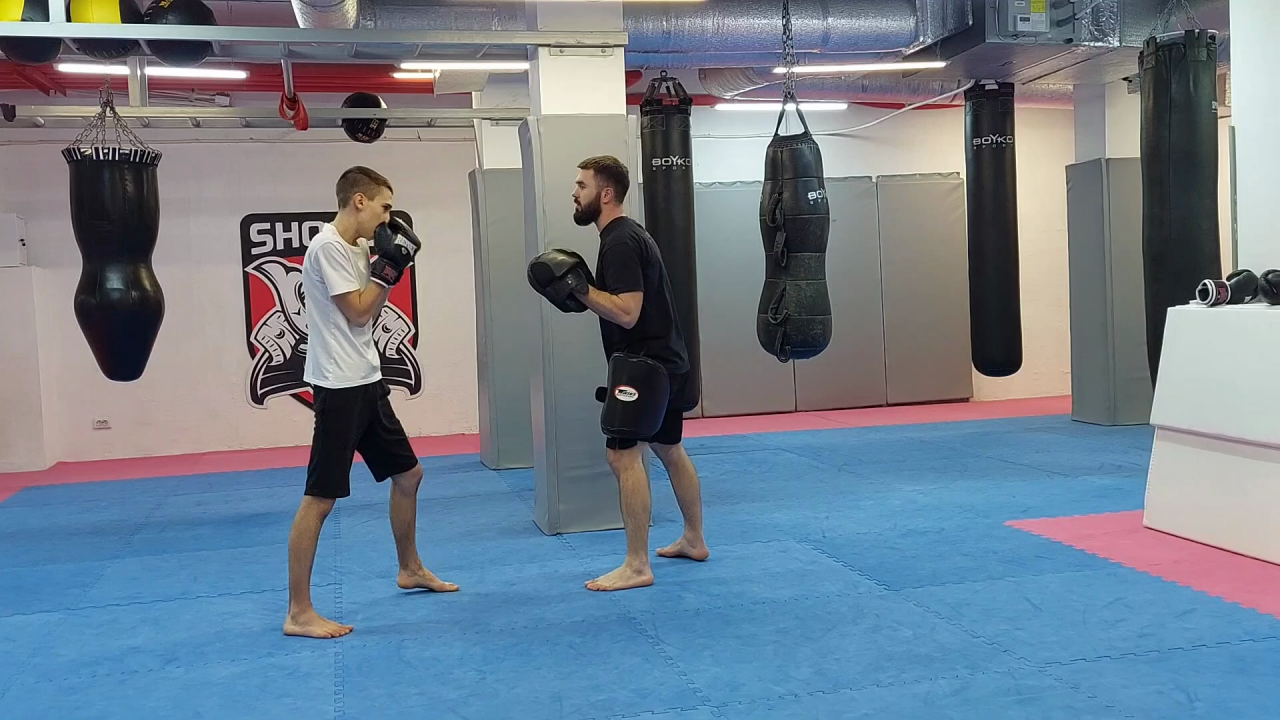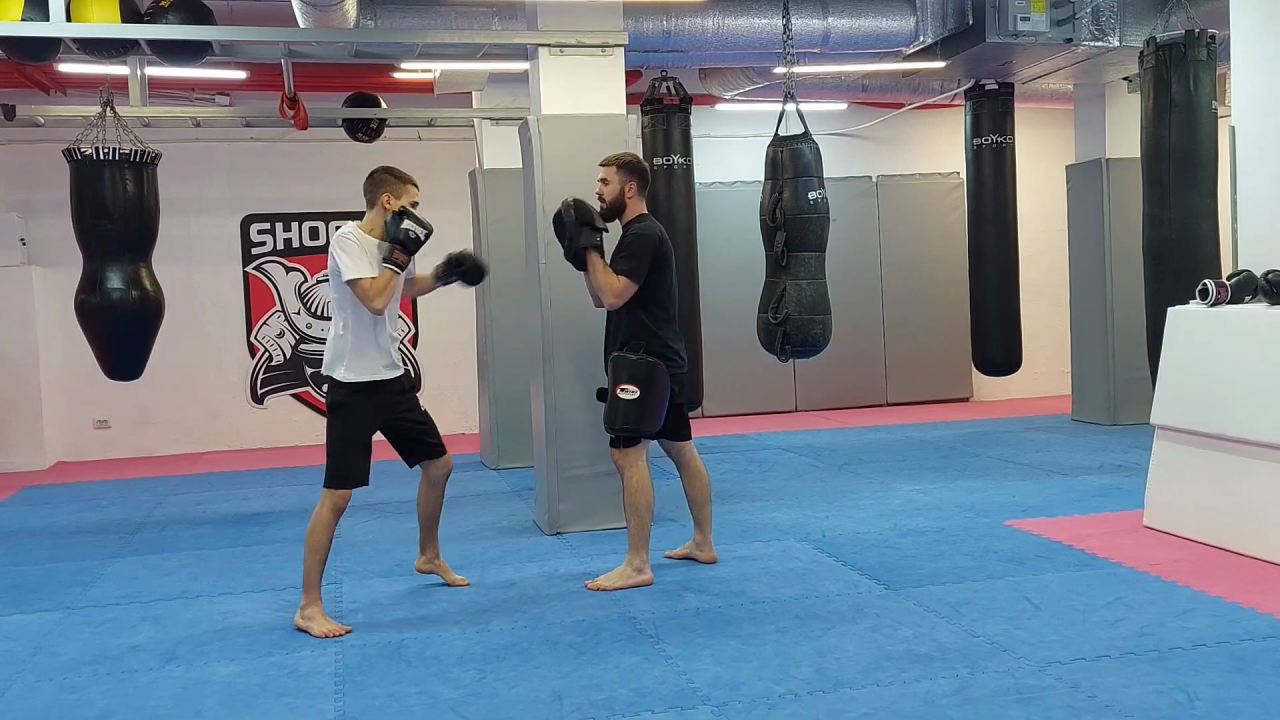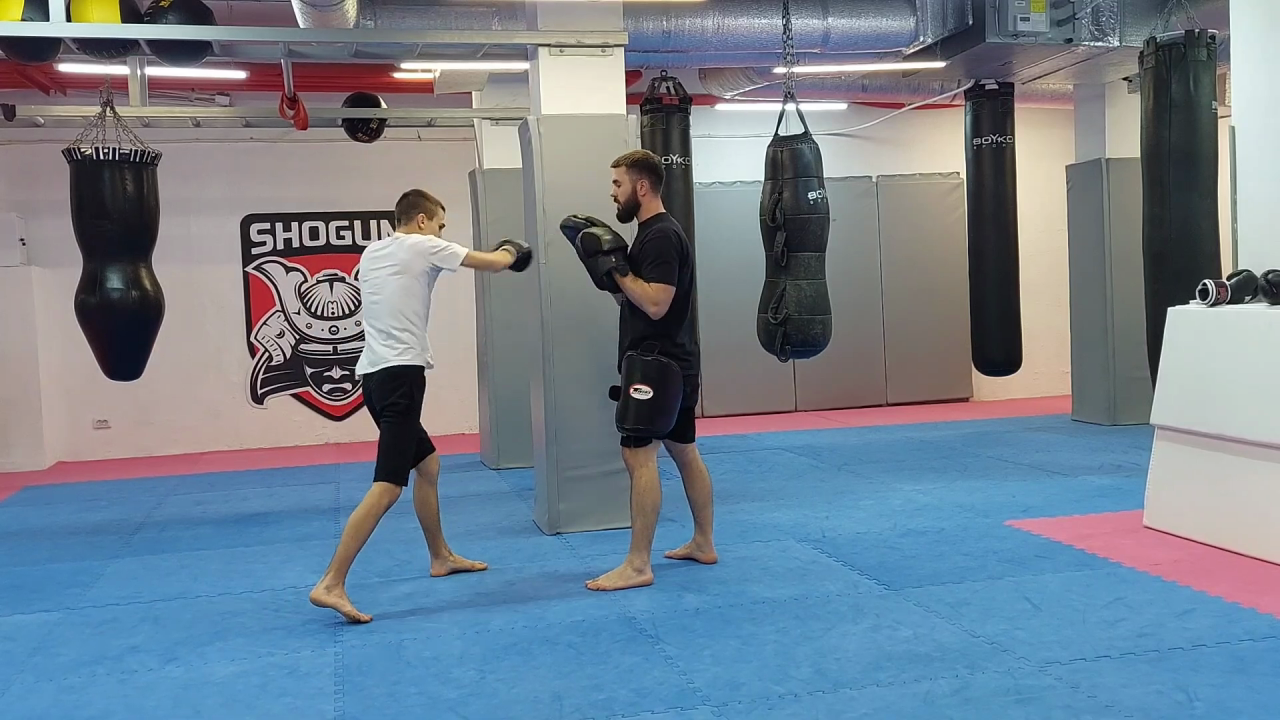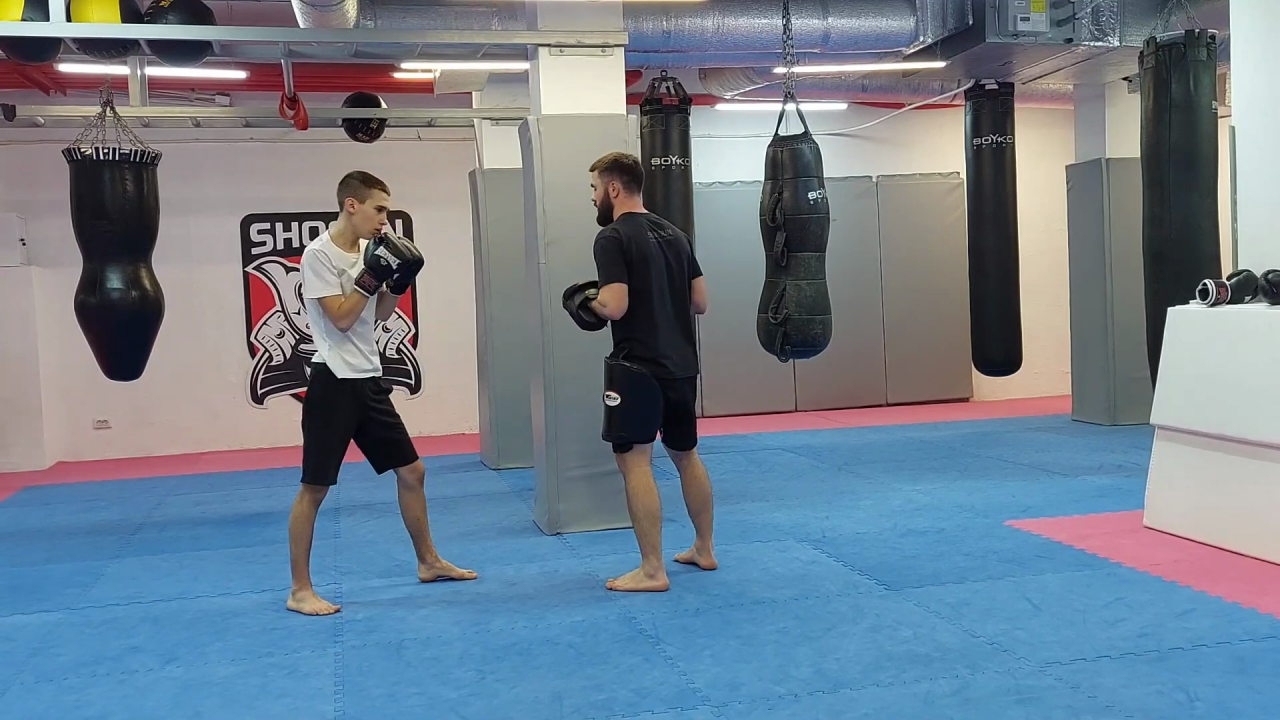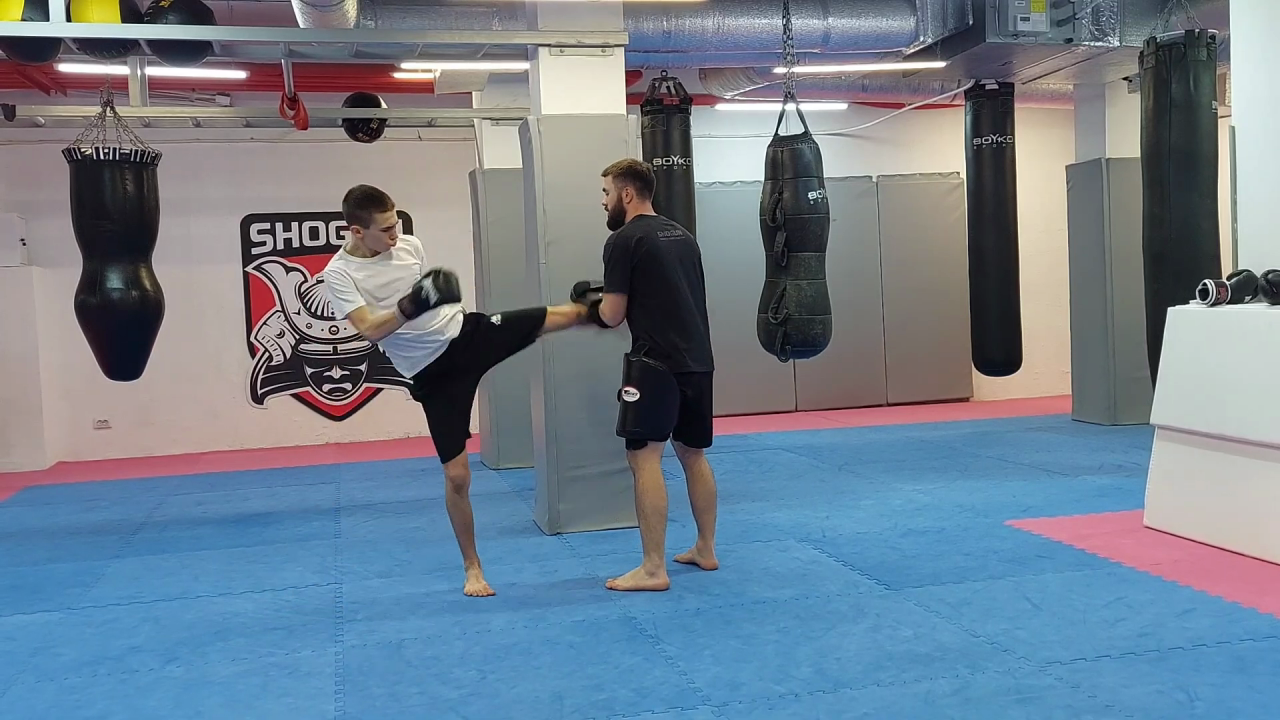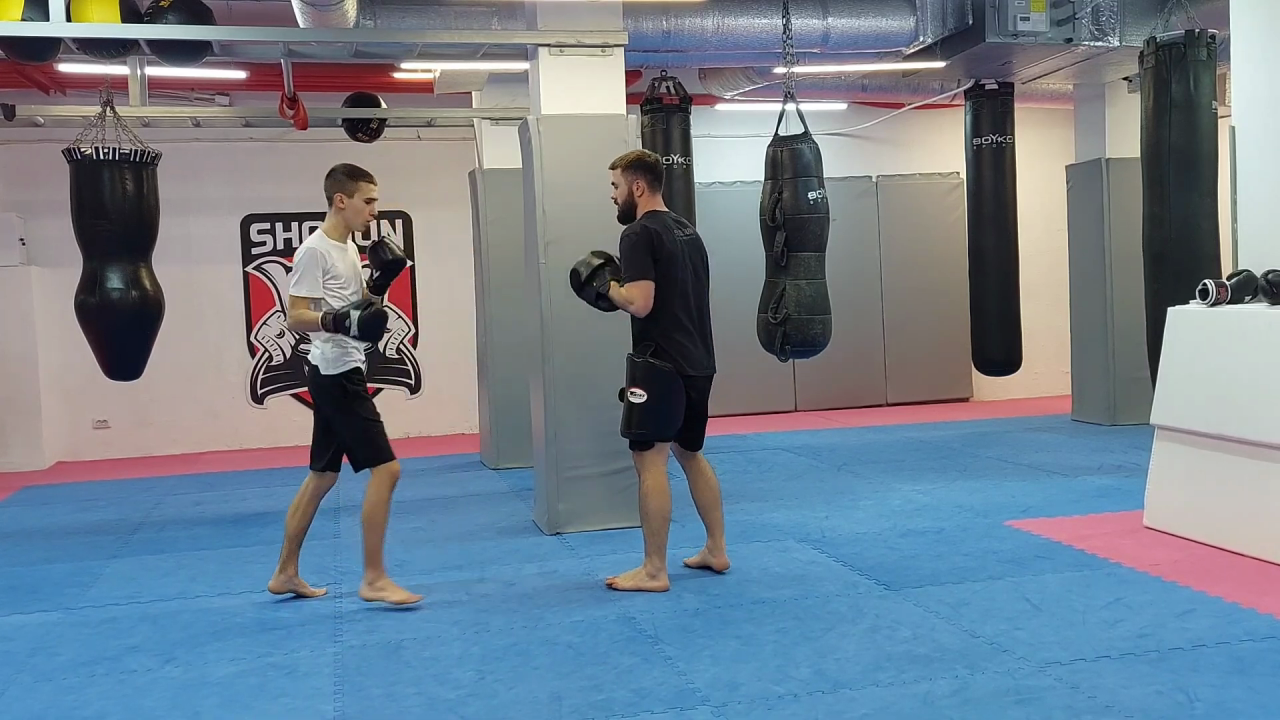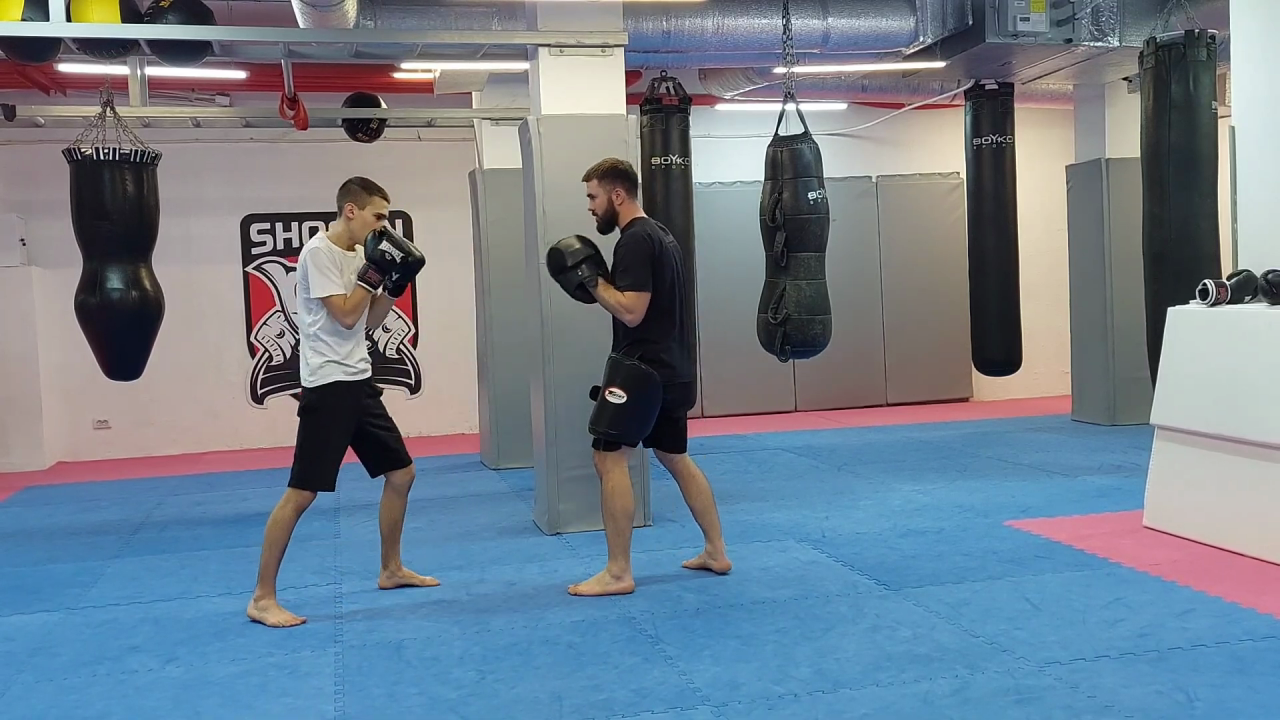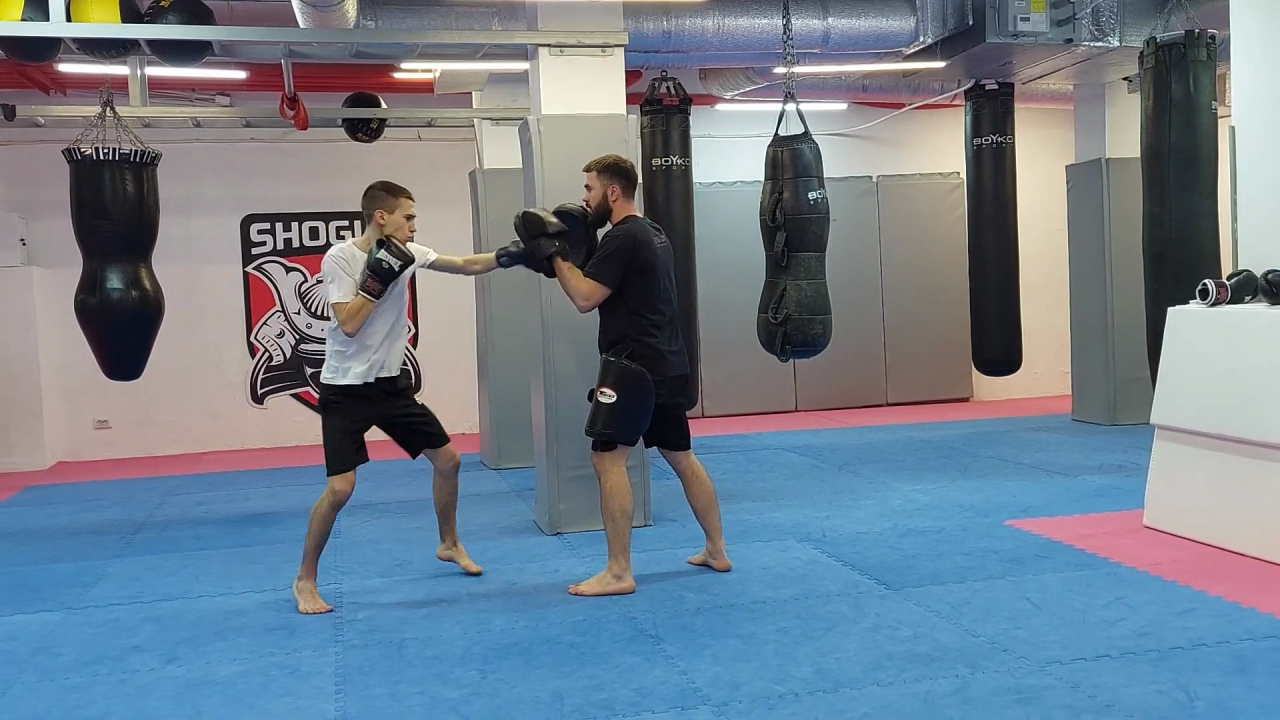
dt=0.7s
person 1, frame 1
left shoulder: (356, 247)
right shoulder: (328, 247)
right elbow: (358, 316)
left wrist: (388, 265)
right wrist: (387, 266)
left hip: (367, 385)
right hip: (339, 391)
left knee: (408, 475)
right knee: (320, 499)
left ankle: (411, 569)
right ankle: (299, 612)
person 1, frame 2
left shoulder: (388, 243)
right shoulder: (347, 240)
left elbow: (411, 288)
right elbow: (375, 301)
left wrist: (446, 271)
right wrist: (401, 251)
left hip: (391, 379)
right hip: (351, 386)
left knee: (439, 464)
right knee: (337, 494)
left ankle: (429, 554)
right ankle: (309, 606)
person 1, frame 3
left shoulder: (373, 253)
right shoulder: (425, 247)
right elbow: (501, 257)
right wrist: (512, 250)
left hip: (380, 374)
right hip: (401, 376)
left knee: (427, 466)
right knee: (388, 486)
left ankle: (442, 557)
right ankle: (331, 585)
person 1, frame 4
left shoulder: (367, 249)
right shoulder: (319, 254)
right elbow: (341, 319)
left wrist: (397, 282)
right wrist: (371, 275)
left hip: (370, 381)
right hip: (333, 383)
left knee: (412, 472)
right knee: (314, 489)
left ankle: (428, 561)
right ankle: (300, 589)
person 1, frame 5
left shoulder: (403, 245)
right shoulder: (338, 275)
right elbow: (372, 328)
right wrist: (414, 303)
left hip: (464, 335)
right hip: (431, 370)
left knee: (560, 319)
right knee: (456, 473)
right ankle: (471, 566)
person 1, frame 6
left shoulder: (348, 247)
right shoulder: (315, 251)
right elbow: (295, 314)
left wrist: (379, 285)
right wrist: (335, 321)
left hip: (342, 376)
right hip: (339, 378)
left knee: (322, 477)
right knee: (386, 469)
left ankle: (286, 572)
right ankle: (374, 577)
person 1, frame 7
left shoulder: (362, 254)
right shoulder: (318, 252)
right elbow: (345, 317)
left wrist: (396, 283)
right wrist: (375, 270)
left hip: (361, 384)
right hip: (327, 389)
left knee: (401, 475)
right knee: (301, 493)
left ankle: (392, 569)
right ankle: (263, 597)
person 1, frame 8
left shoulder: (408, 254)
right shoulder: (339, 258)
left elbow: (465, 265)
right elbow: (349, 324)
left wrist: (507, 258)
right wrist: (378, 279)
left hip: (390, 383)
right hip: (345, 389)
left knee: (447, 456)
right knee: (340, 487)
left ankle: (449, 544)
right ankle: (306, 578)
person 2, frame 1
left shoulder: (620, 242)
right shoulder: (626, 234)
left elbow: (626, 313)
left wrist: (578, 289)
right wrist: (580, 288)
left hip: (649, 363)
right hip: (663, 360)
left knee: (623, 455)
right knee: (669, 449)
left ankle: (636, 566)
right ankle: (694, 539)
person 2, frame 2
left shoulder: (643, 234)
right shoulder: (637, 234)
left elbow: (613, 296)
right elbow: (602, 298)
left wrist: (590, 250)
right wrist: (584, 254)
left hip: (647, 362)
right hip: (659, 361)
left knee: (628, 454)
right knee: (681, 449)
left ankle: (638, 565)
right ankle: (703, 542)
person 2, frame 3
left shoulder: (660, 236)
right shoulder: (657, 232)
left elbow: (655, 303)
right elbow: (633, 291)
left wrist: (616, 269)
right wrist: (609, 264)
left hip: (658, 363)
right hip: (673, 362)
left knee: (639, 455)
right knee: (684, 450)
left ankle: (637, 565)
right ankle: (703, 543)
person 2, frame 4
left shoulder: (612, 238)
right shoulder: (674, 234)
left elbow: (615, 306)
right elbow: (700, 302)
left wrist: (587, 301)
left hip: (640, 368)
right hip: (681, 366)
left knee: (634, 463)
right knee: (686, 456)
left ankle: (652, 571)
right ankle: (704, 549)
person 2, frame 5
left shoulder: (623, 241)
right shoulder: (682, 236)
left elbow: (613, 317)
left wrist: (602, 301)
left hip: (659, 364)
right hip: (698, 361)
left knee: (645, 458)
right knee: (693, 454)
left ankle: (653, 569)
right ankle: (705, 549)
person 2, frame 6
left shoulder: (639, 234)
right shoulder: (689, 233)
left elbow: (640, 304)
left wrist: (609, 288)
left hip: (662, 364)
right hip: (698, 362)
left knee: (650, 460)
right knee: (690, 454)
left ankle: (654, 570)
right ankle: (716, 550)
person 2, frame 7
left shoulder: (635, 241)
right shoulder: (658, 235)
left elbow: (631, 311)
left wrist: (591, 282)
right wrist: (601, 284)
left hip: (644, 368)
right hip: (670, 368)
left knee: (609, 459)
right knee: (676, 458)
left ankle: (618, 572)
right ankle: (717, 550)
person 2, frame 8
left shoulder: (623, 237)
right shoulder: (652, 234)
left elbow: (585, 298)
left wrist: (555, 257)
left hip: (636, 368)
right hip: (666, 365)
left knee: (607, 459)
right knee: (682, 457)
left ankle: (619, 573)
right ankle: (717, 551)
